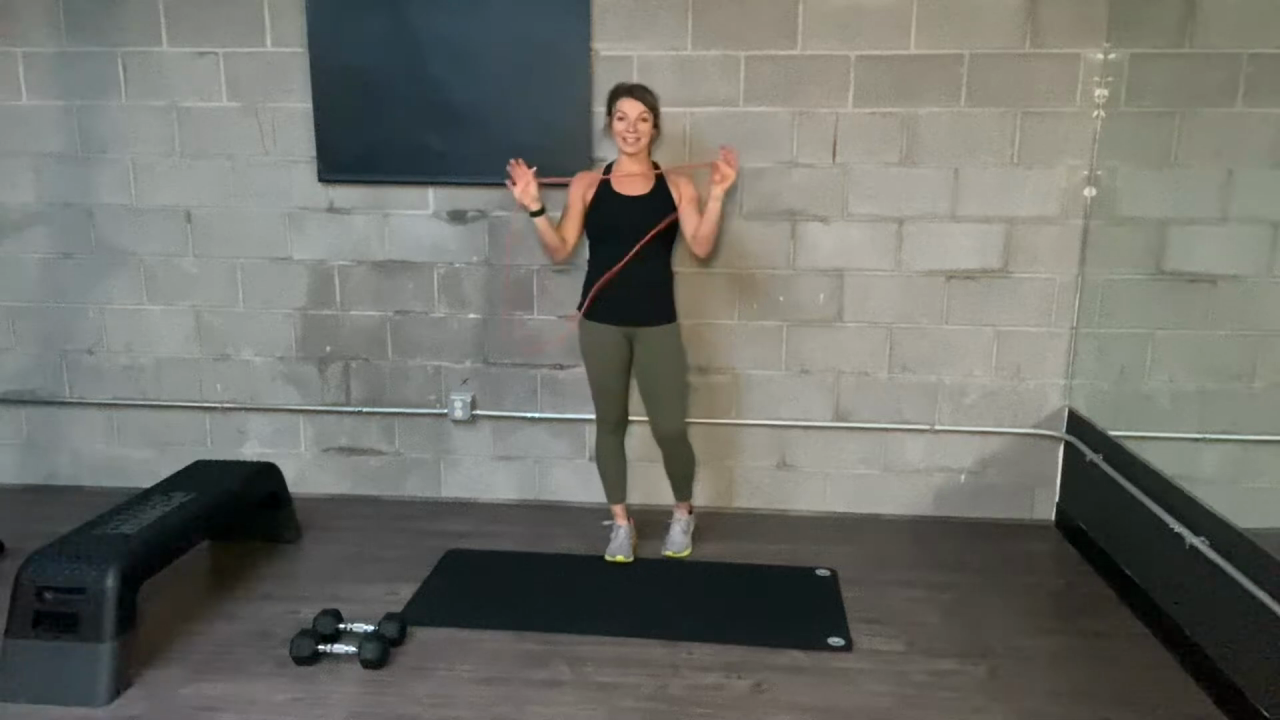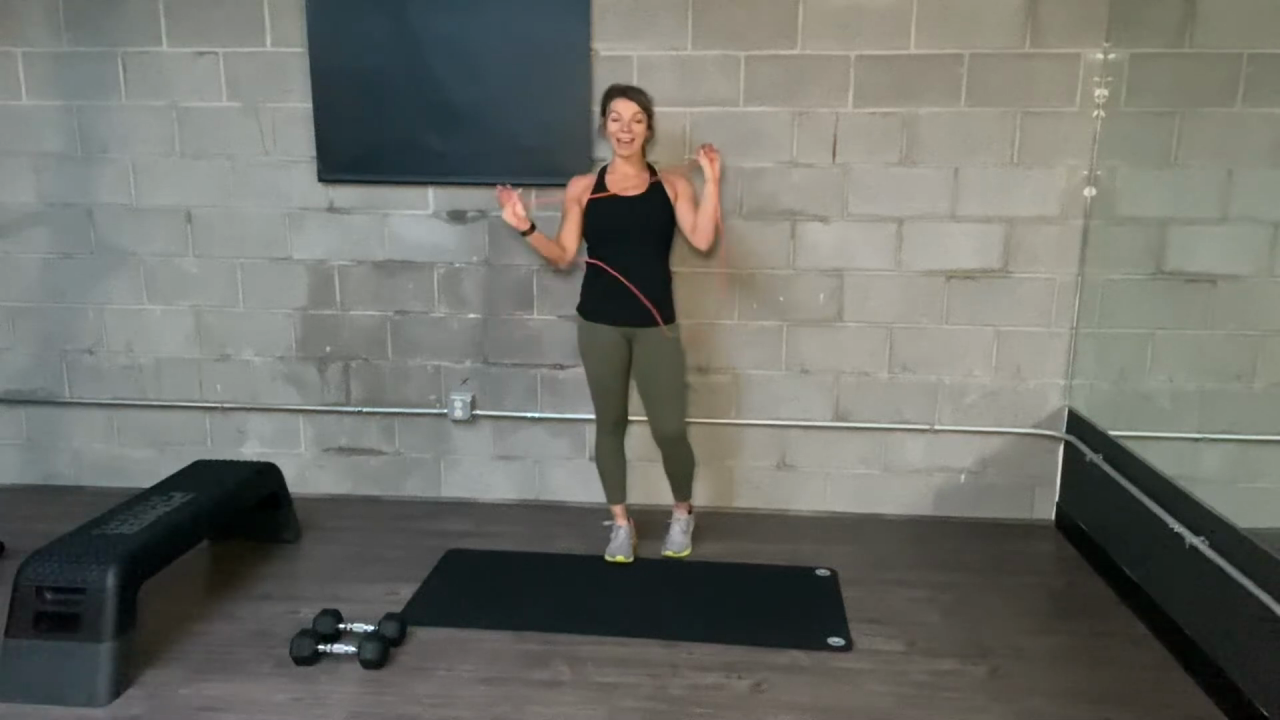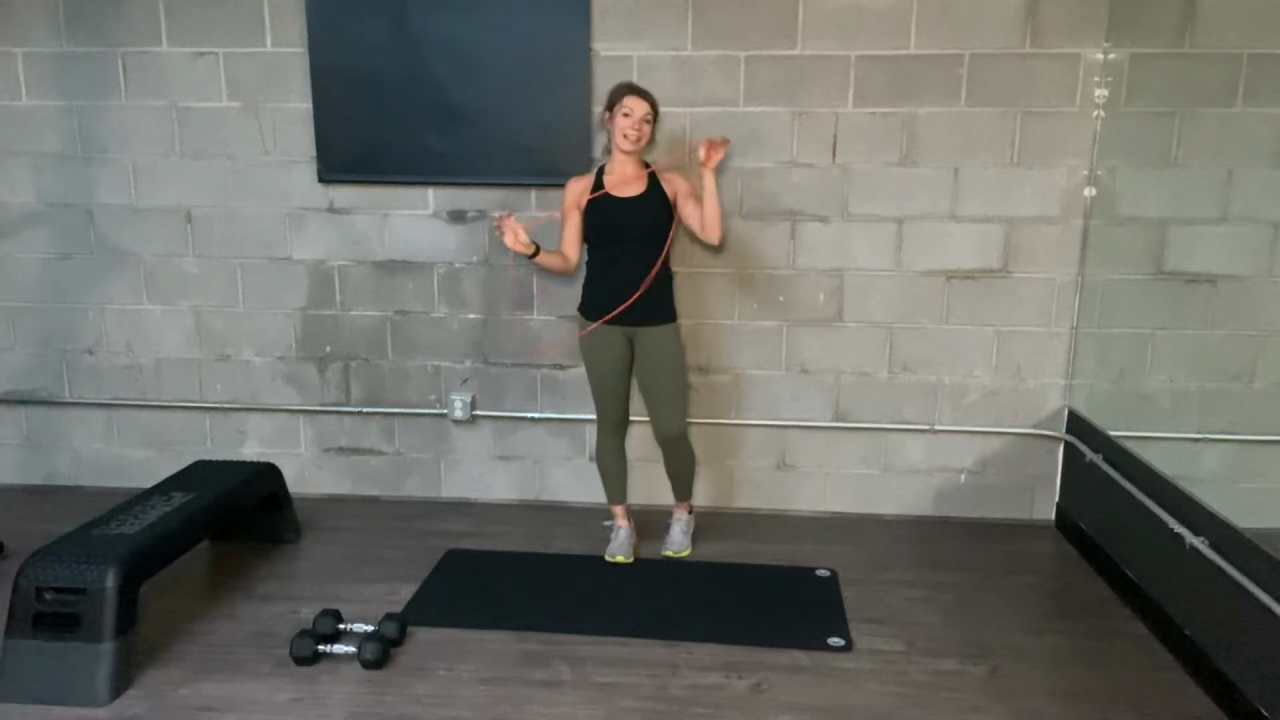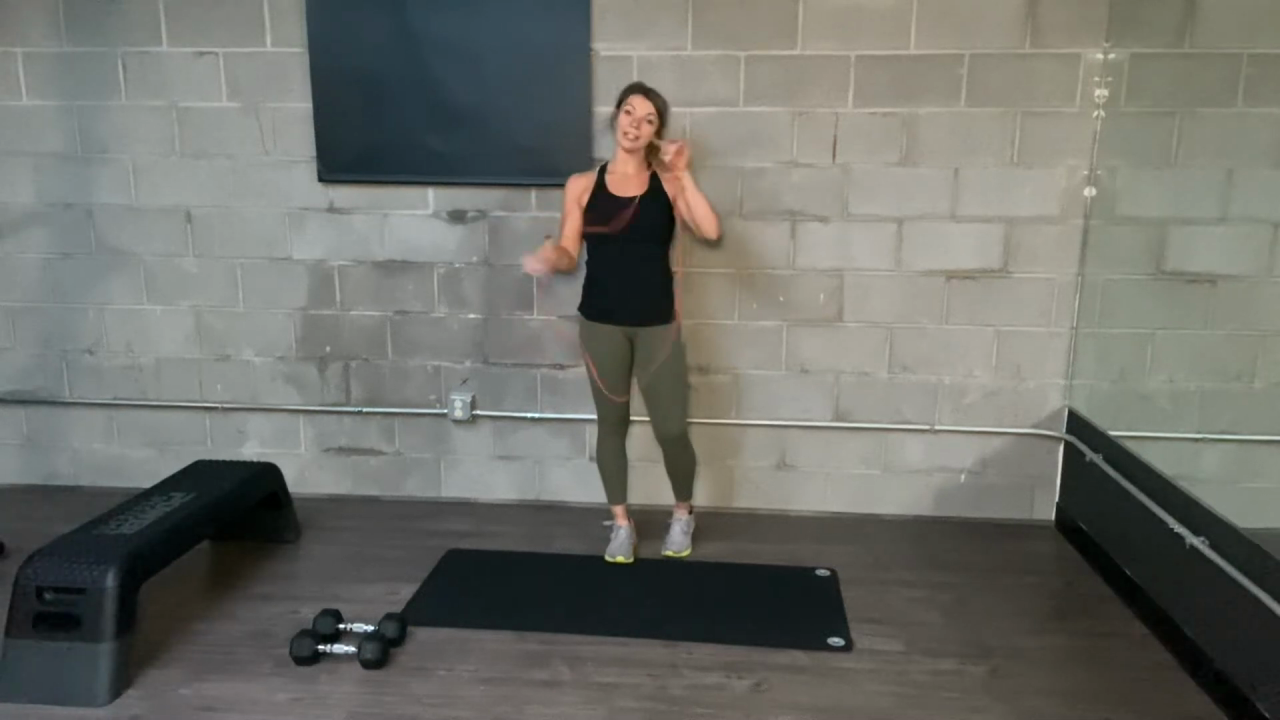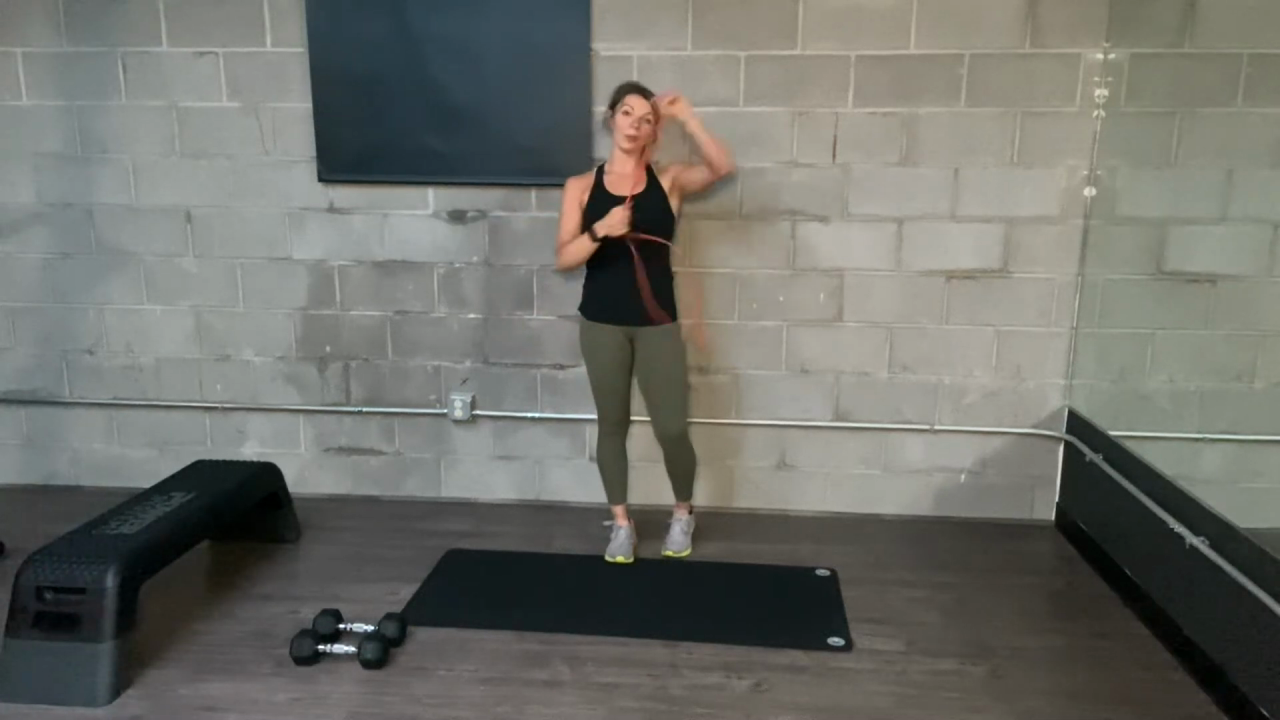
dt=0.5s
person 1, frame 1
left shoulder: (678, 186)
right shoulder: (586, 184)
left elbow: (702, 247)
right elbow: (560, 250)
left wrist: (718, 194)
right wrist: (533, 207)
left hip: (657, 322)
right hip: (601, 320)
left knee: (670, 429)
right knee: (610, 423)
left ankle: (683, 513)
right ankle: (621, 522)
person 1, frame 2
left shoulder: (672, 184)
right shoulder: (582, 187)
left elbow: (702, 240)
right elbow: (563, 255)
left wrist: (712, 181)
right wrist: (525, 226)
left hip: (655, 322)
right hip: (600, 321)
left knee: (670, 429)
right knee: (609, 424)
left ankle: (682, 513)
right ankle: (620, 522)
person 1, frame 3
left shoulder: (670, 184)
right shoulder: (581, 188)
left elbow: (713, 235)
right elbow: (568, 260)
left wrist: (707, 174)
right wrist: (529, 249)
left hip: (657, 323)
right hip: (601, 322)
left knee: (671, 429)
right knee: (611, 424)
left ankle: (683, 514)
right ankle: (621, 523)
person 1, frame 4
left shoulder: (668, 184)
right shoulder: (582, 185)
left elbow: (710, 232)
right elbow: (569, 254)
left wrist: (681, 174)
right wrist: (547, 255)
left hip: (657, 322)
right hip: (601, 321)
left knee: (671, 429)
right knee: (611, 423)
left ankle: (683, 513)
right ankle: (621, 523)
person 1, frame 5
left shoulder: (669, 179)
right shoulder: (581, 186)
left elbow: (722, 167)
right elbow: (564, 258)
left wrist: (687, 119)
right wrist: (598, 233)
left hip: (658, 321)
right hip: (602, 322)
left knee: (672, 428)
right knee: (612, 424)
left ankle: (683, 513)
right ankle: (621, 523)
